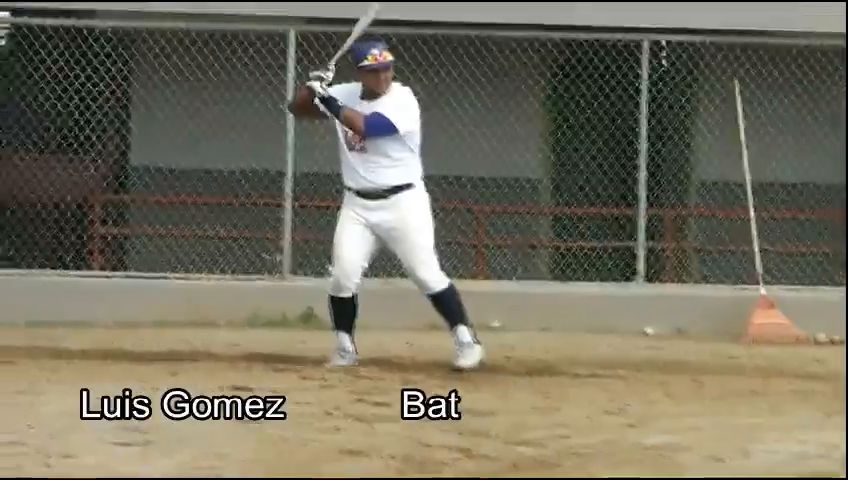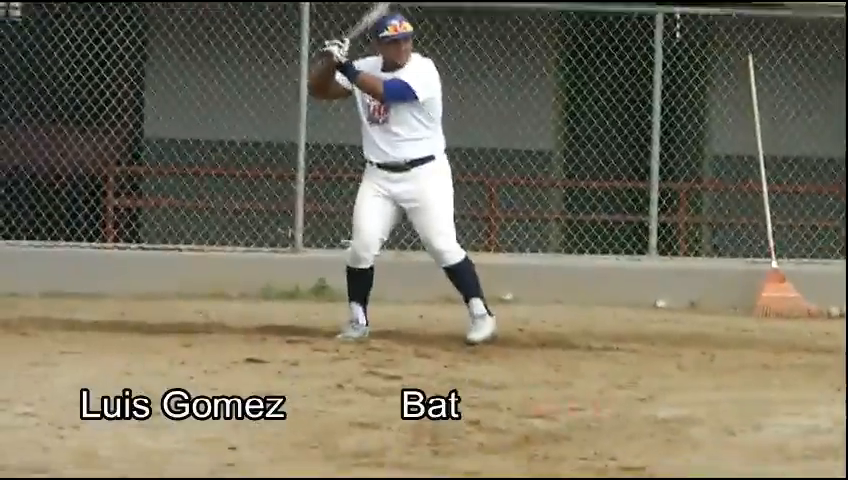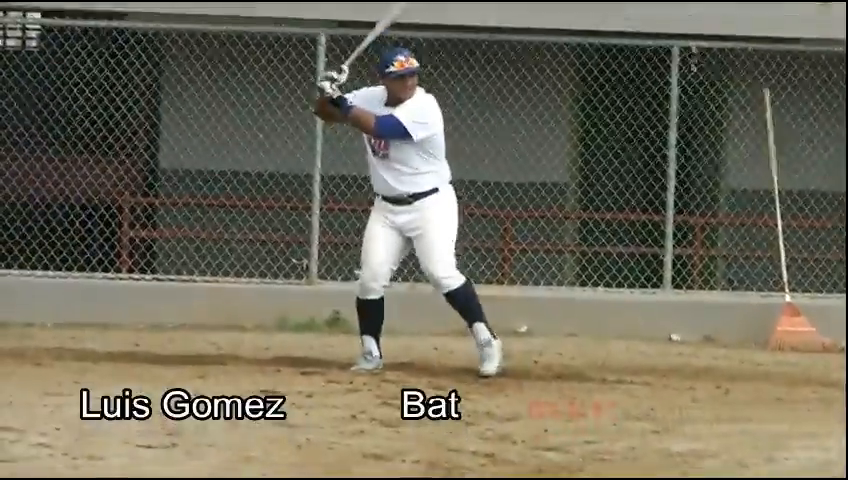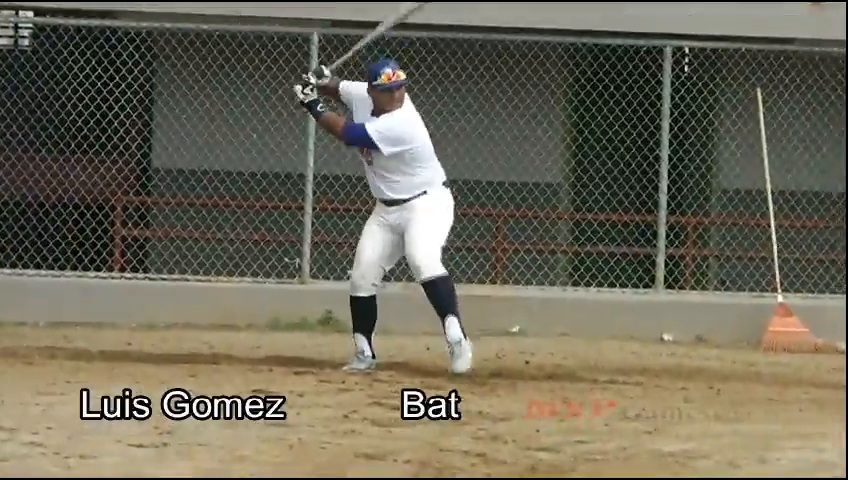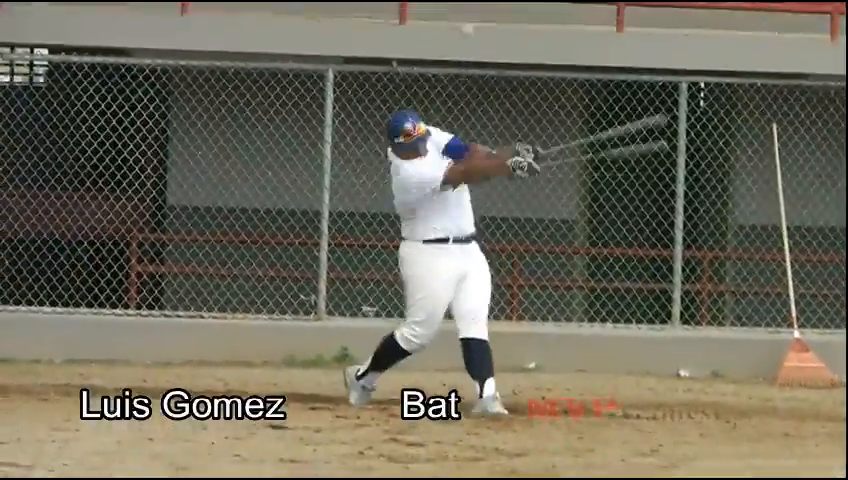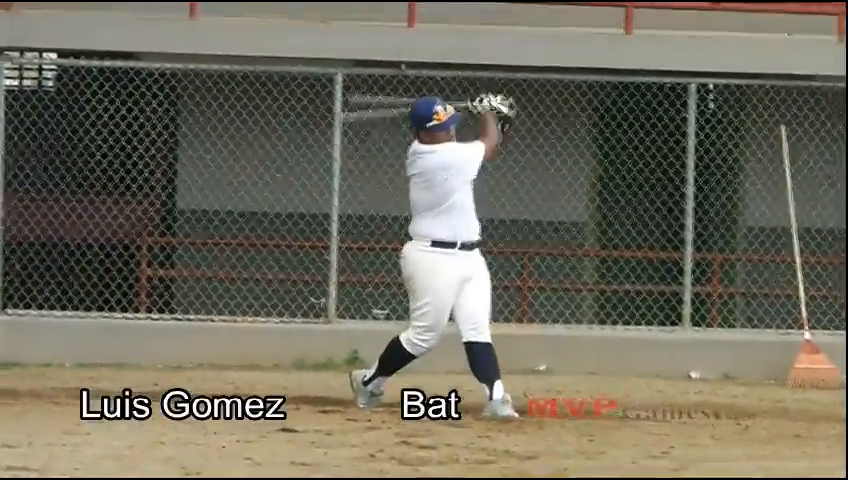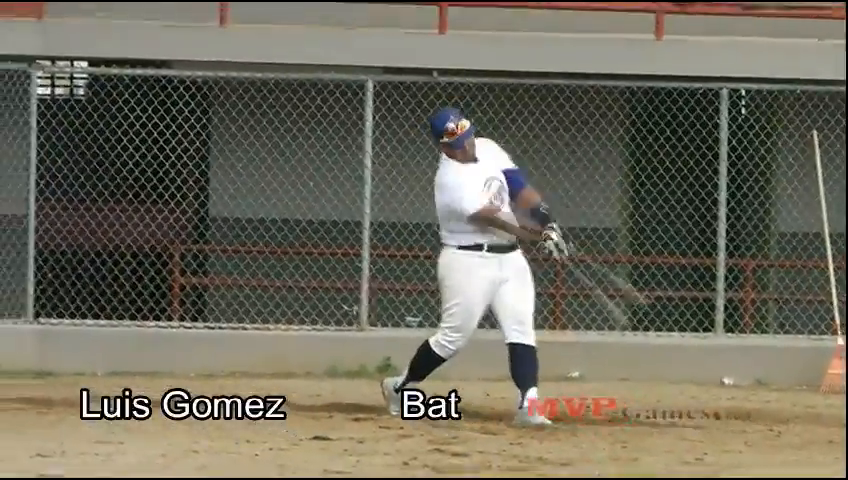
dt=0.4s
person 1, frame 1
left shoulder: (403, 100)
right shoulder: (345, 93)
left elbow: (365, 126)
right elbow: (298, 109)
left wrist: (327, 98)
right wrist: (313, 87)
left hip: (403, 201)
right hip: (358, 204)
left knee: (427, 274)
right knee: (343, 277)
left ankle: (467, 341)
right ankle: (345, 348)
person 1, frame 2
left shoulder: (423, 70)
right shoulder: (365, 67)
left elbow: (386, 91)
right elbow: (318, 90)
left wrist: (345, 66)
right wrist: (329, 59)
left hip: (425, 173)
right hip: (379, 176)
left knee: (444, 246)
right knee: (361, 248)
left ankle: (481, 315)
right ankle: (357, 321)
person 1, frame 3
left shoulder: (424, 107)
right shoulder: (372, 97)
left elbow: (378, 128)
right elbow: (325, 113)
left wrist: (339, 100)
right wrist: (330, 92)
left hip: (431, 202)
right hip: (387, 207)
left knee: (440, 270)
right knee: (370, 280)
left ankle: (485, 339)
right ankle: (371, 354)
person 1, frame 4
left shoulder: (401, 123)
right shoulder: (365, 99)
left elbow: (346, 133)
right elbow: (335, 89)
left wrist: (312, 104)
right wrist: (321, 83)
left hip: (427, 203)
right hip: (387, 209)
left knee: (423, 260)
right knee: (362, 275)
left ankle: (456, 339)
right ankle: (363, 352)
person 1, frame 5
left shoulder: (427, 142)
right shoulder: (409, 174)
left elbow: (466, 151)
right elbow: (463, 173)
left wrist: (509, 158)
right wrist: (509, 159)
left hip: (466, 250)
right hip: (430, 256)
left knee: (474, 326)
right knee: (418, 330)
left ankle: (488, 396)
right ankle: (363, 376)
person 1, frame 6
left shoulder: (436, 150)
right shoulder: (439, 158)
left elbow: (477, 154)
right elbow: (487, 148)
left wrist: (491, 113)
right wrist: (489, 113)
left hip: (469, 255)
right hip: (432, 258)
left knee: (477, 328)
right knee: (423, 335)
left ankle: (496, 398)
right ankle: (369, 381)
person 1, frame 7
left shoulder: (488, 149)
right shoulder: (449, 180)
left elbow: (520, 185)
right elbow: (490, 219)
left wrist: (544, 217)
right wrist: (540, 235)
left hip: (511, 257)
right hip: (468, 262)
left knee: (521, 329)
right knee: (452, 335)
left ankle: (529, 404)
right ankle: (399, 388)
